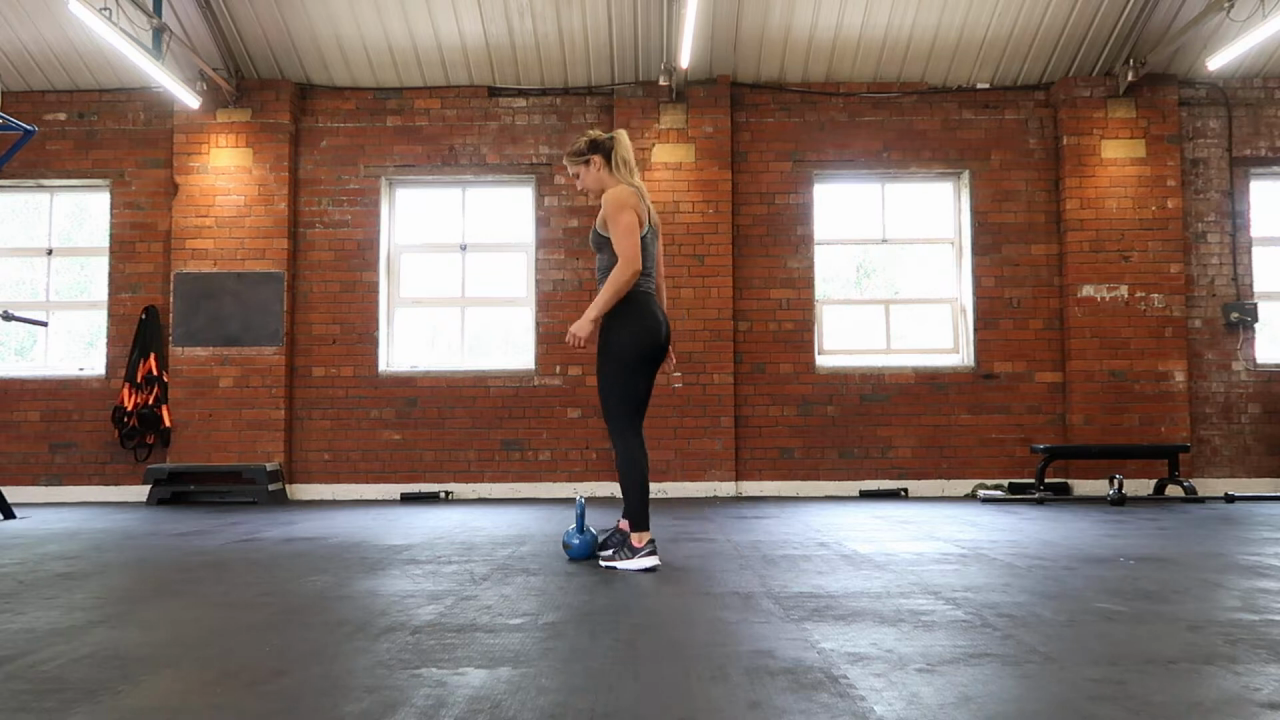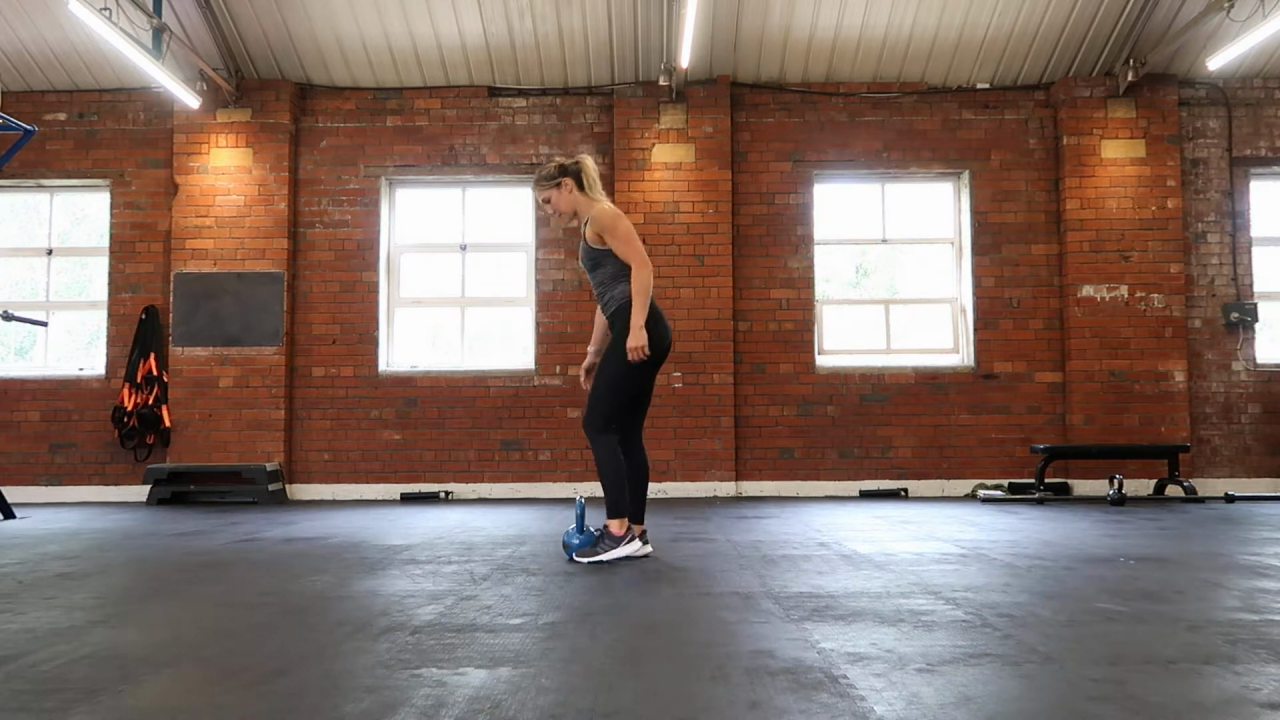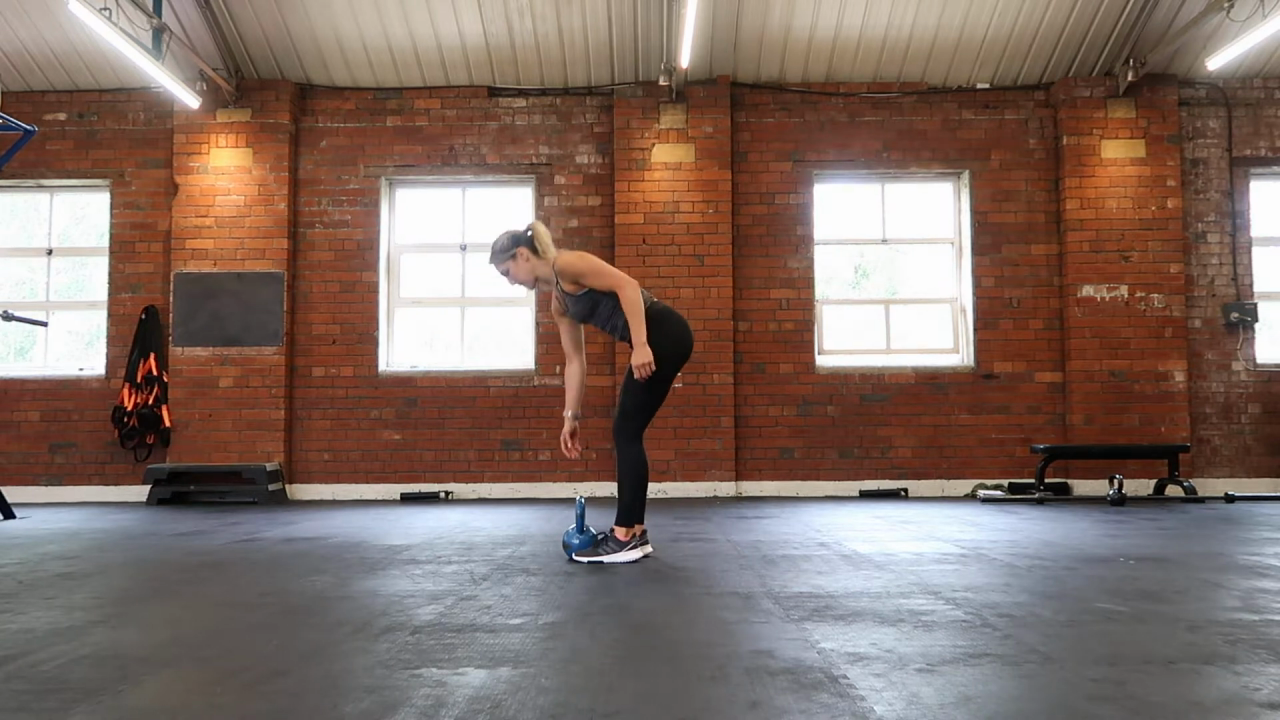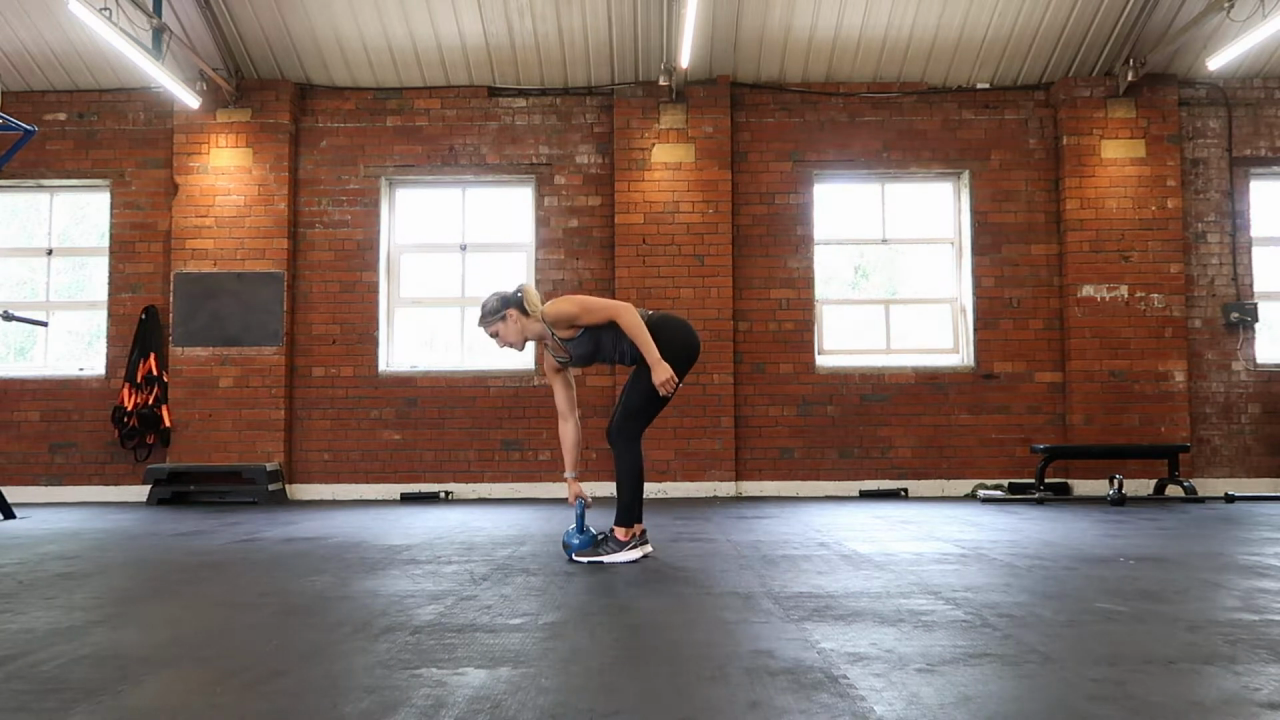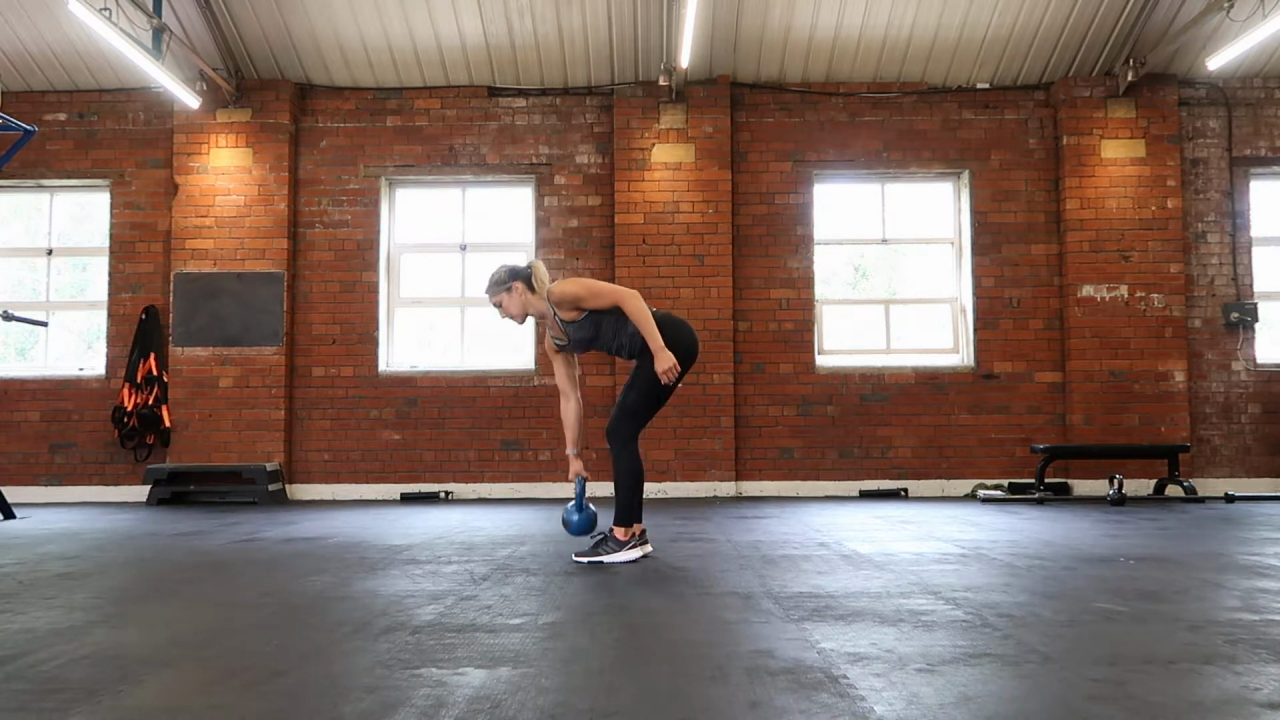
dt=0.4s
person 1, frame 1
left shoulder: (616, 198)
right shoulder: (640, 200)
left elbow: (629, 266)
left wrist: (590, 316)
right wrist: (660, 336)
left hip: (628, 323)
right hip: (651, 321)
left knee: (623, 431)
right knee: (628, 429)
left ankle: (641, 543)
right ankle: (632, 525)
person 1, frame 2
left shoulder: (602, 215)
right shoulder: (591, 225)
left elbow: (642, 268)
left wrist: (637, 327)
right wrist: (593, 352)
left hip: (638, 331)
right hip: (630, 331)
left knee: (598, 426)
right knee: (627, 434)
left ankle: (620, 530)
right ankle: (634, 532)
person 1, frame 3
left shoulder: (567, 263)
right shoulder: (558, 301)
left elbow: (628, 286)
right elbow: (574, 360)
left wrist: (640, 345)
right wrist: (571, 417)
left hip: (662, 335)
right hip: (658, 341)
left knee: (626, 433)
right knee: (627, 434)
left ankle: (625, 537)
right ankle: (636, 531)
person 1, frame 4
left shoulder: (555, 313)
right shoulder: (553, 357)
left elbow: (623, 310)
right elbow: (567, 418)
left wrist: (656, 364)
right wrist: (571, 478)
left hip: (671, 341)
right hip: (656, 351)
left knee: (624, 432)
right knee: (619, 433)
left ankle: (624, 537)
right ankle: (634, 531)
person 1, frame 5
left shoulder: (560, 294)
right shoulder: (553, 338)
left elbow: (629, 296)
right elbow: (569, 397)
left wrist: (660, 351)
right wrist: (573, 455)
left hip: (670, 340)
right hip: (654, 349)
left knee: (621, 432)
right knee: (620, 433)
left ankle: (624, 537)
right ankle: (634, 531)
